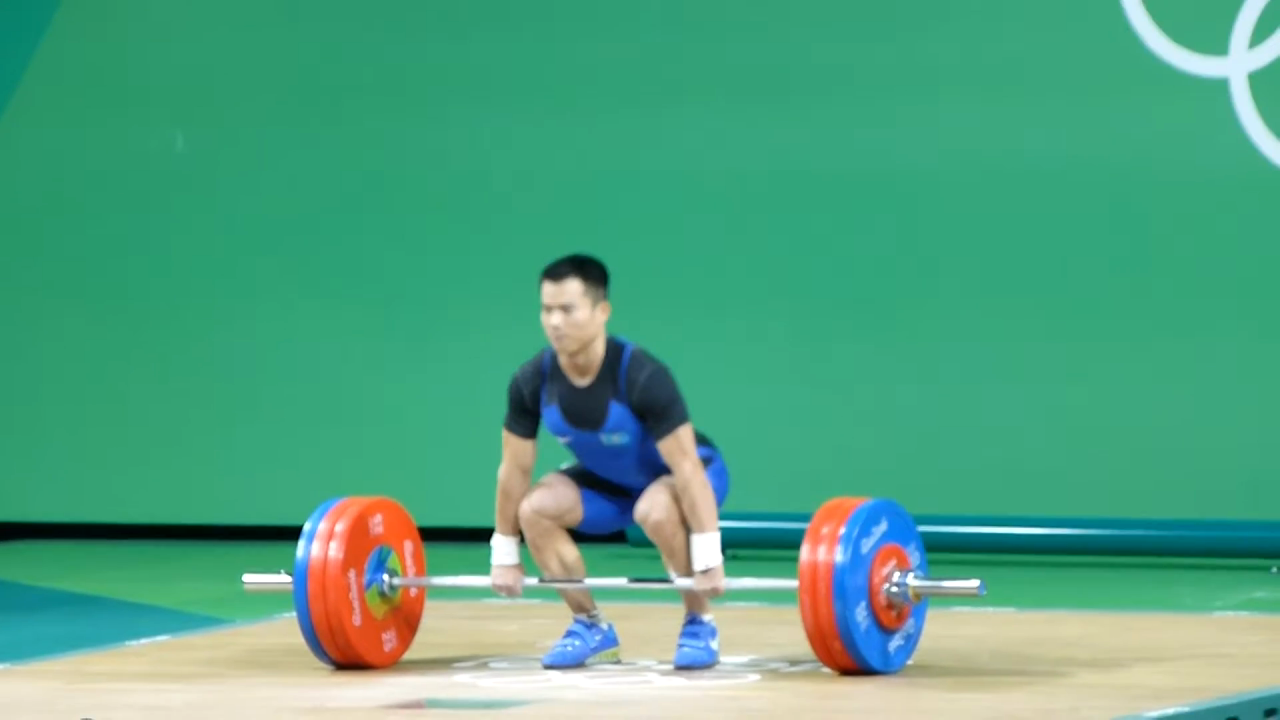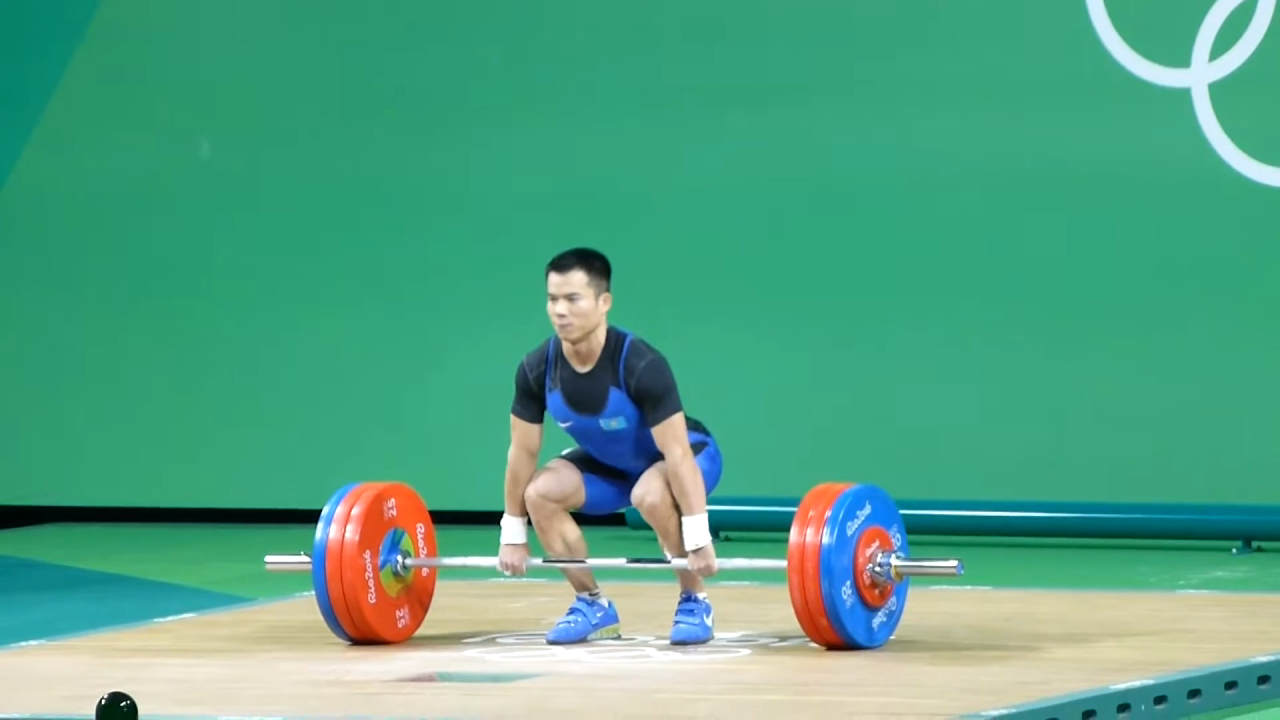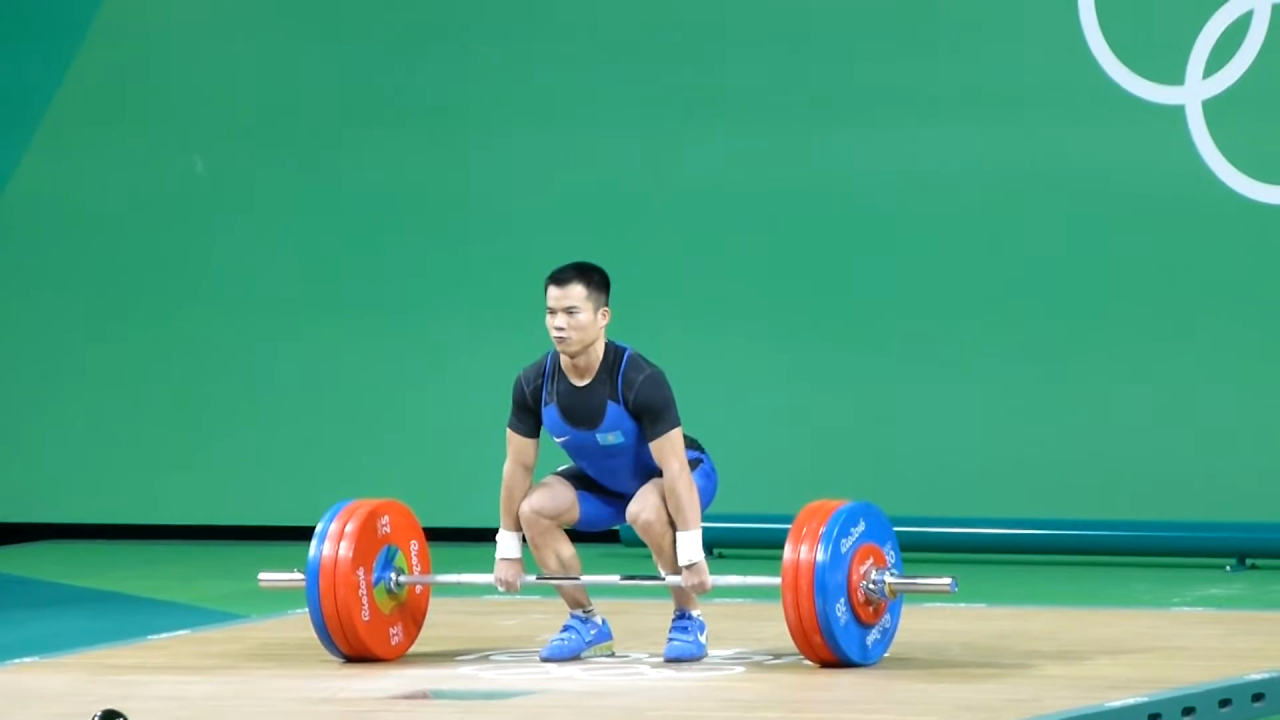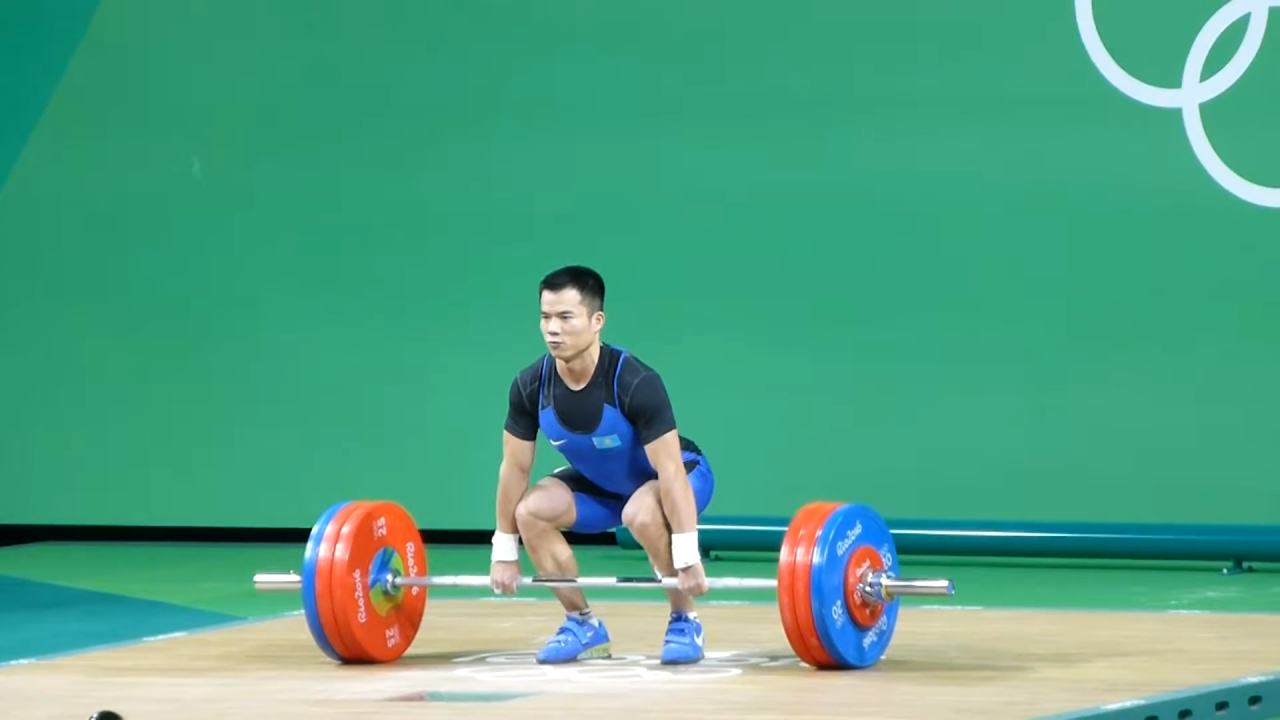
dt=0.4s
person 1, frame 1
left shoulder: (643, 376)
right shoulder: (531, 381)
left elbow: (686, 468)
right elbow: (514, 468)
left wrist: (707, 558)
right wrist: (504, 556)
left hip: (690, 470)
right hip: (609, 478)
left knee: (656, 511)
right knee: (534, 509)
left ankle: (700, 625)
right ankle: (591, 626)
person 1, frame 2
left shoulder: (640, 365)
right shoulder: (536, 368)
left elbow: (677, 454)
right elbow: (522, 452)
left wrist: (698, 539)
right wrist: (513, 534)
left hip: (688, 453)
right hip: (609, 462)
left knee: (650, 494)
right knee: (540, 491)
left ankle: (694, 603)
right ankle: (593, 604)
person 1, frame 3
left shoulder: (640, 378)
right shoulder: (534, 382)
left elbow: (675, 468)
right elbow: (518, 465)
left wrist: (692, 554)
right wrist: (508, 550)
left hip: (684, 471)
right hip: (604, 480)
left knee: (646, 512)
right knee: (534, 509)
left ankle: (689, 620)
right ankle: (587, 622)
person 1, frame 4
left shoulder: (635, 382)
right shoulder: (530, 385)
left elbow: (670, 472)
right elbow: (514, 468)
left wrist: (688, 557)
right wrist: (504, 552)
left hip: (680, 472)
right hip: (600, 481)
left knee: (642, 514)
right knee: (531, 510)
left ankle: (685, 622)
right ankle: (584, 624)
